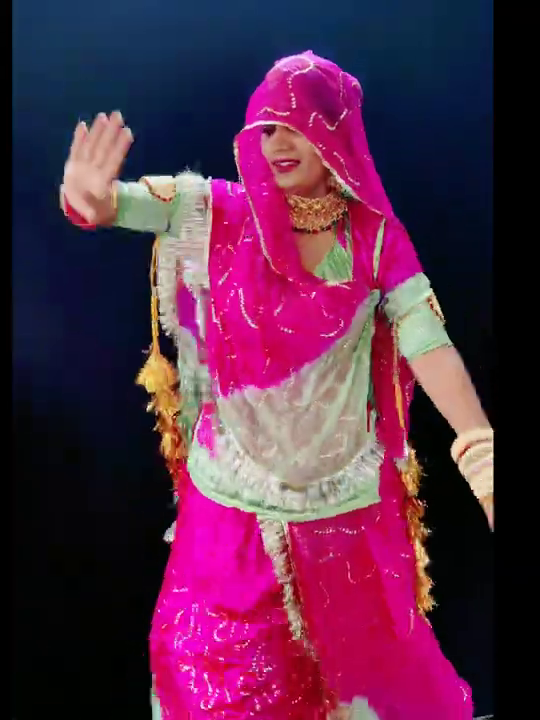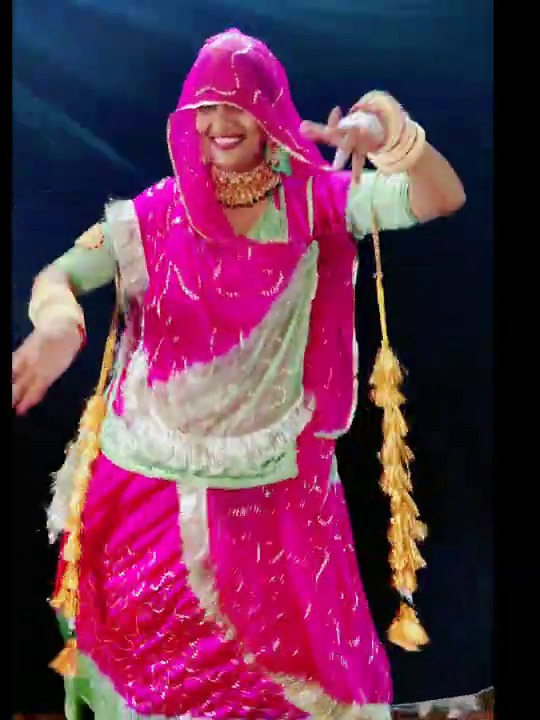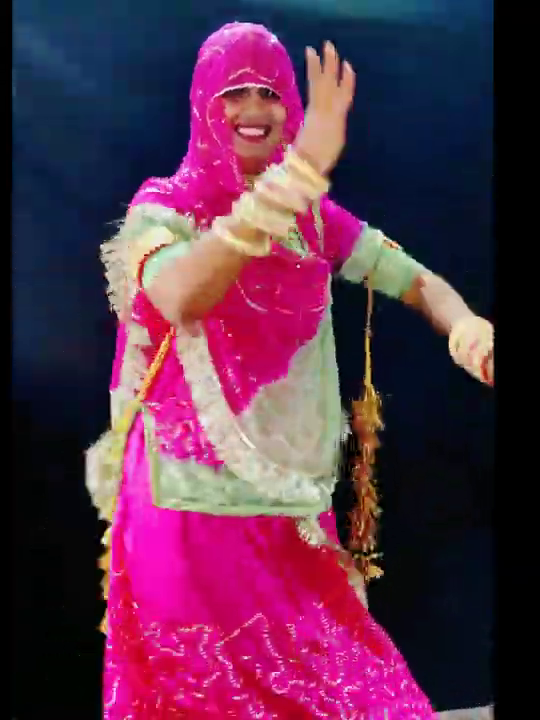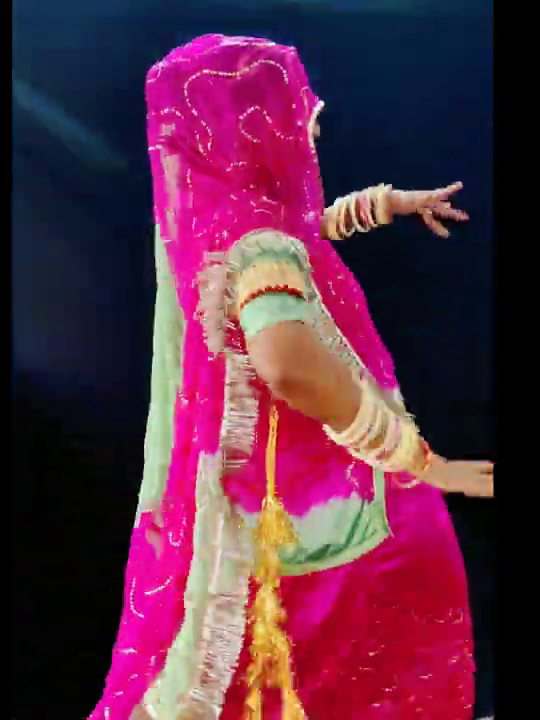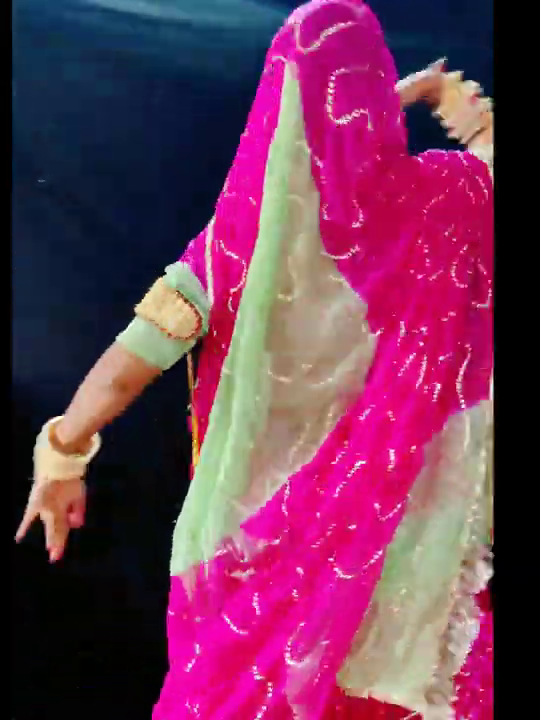
dt=1s
person 1, frame 1
left shoulder: (379, 240)
right shoulder: (215, 211)
left elbow: (428, 350)
right elbow: (102, 206)
left wrist: (480, 446)
right wrist: (86, 189)
left hip: (345, 496)
right hip: (235, 492)
left knee: (359, 648)
right knee: (217, 658)
person 1, frame 2
left shoulder: (317, 197)
right shoulder: (155, 211)
left elbow: (441, 199)
right elbow: (61, 275)
left wrist: (403, 148)
right wrist: (57, 320)
left hip: (275, 469)
right hip: (154, 466)
left knee: (293, 633)
right knee: (145, 627)
person 1, frame 3
left shoulder: (317, 217)
right shoulder: (163, 208)
left elbow: (413, 280)
right elbow: (180, 299)
left wrist: (475, 336)
right wrist: (293, 173)
left hip: (291, 494)
right hip: (198, 500)
person 1, frame 4
left shoulder: (210, 219)
right shoulder: (254, 240)
right elbow: (291, 364)
left wrist: (388, 200)
right wrist: (416, 456)
left hip: (241, 516)
right hip: (324, 515)
person 1, frame 5
left shoulder: (248, 230)
right shoulder: (457, 194)
left elbow: (120, 372)
left wrist: (59, 459)
right wrist: (450, 95)
left hip: (281, 535)
right hip: (411, 534)
